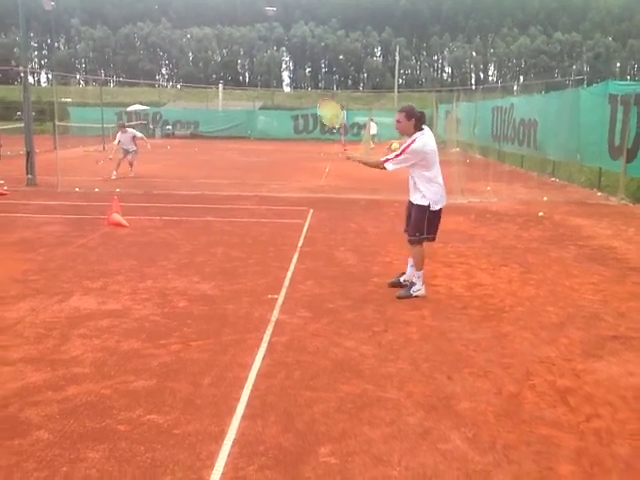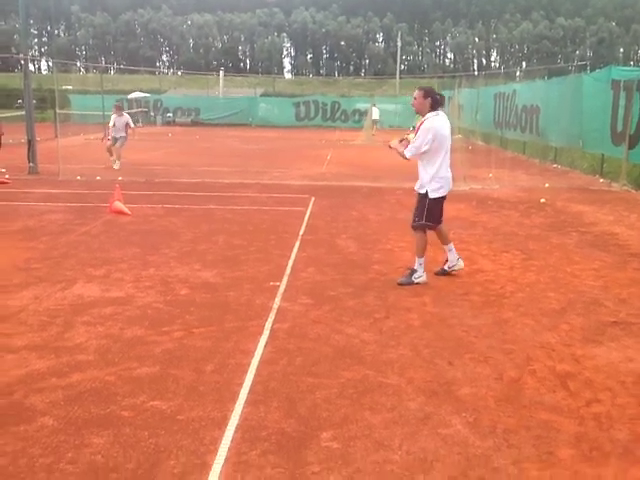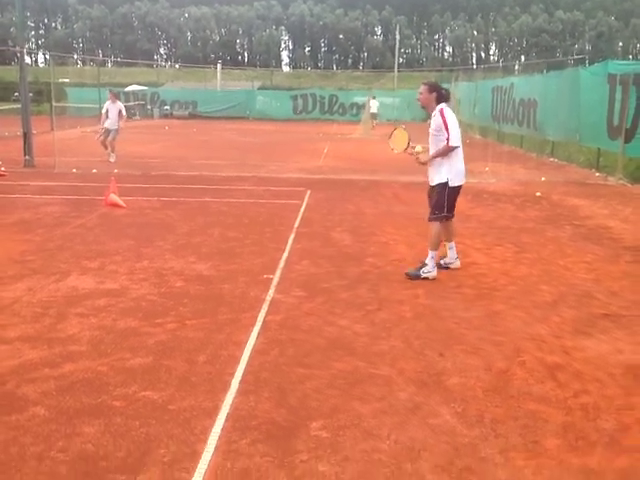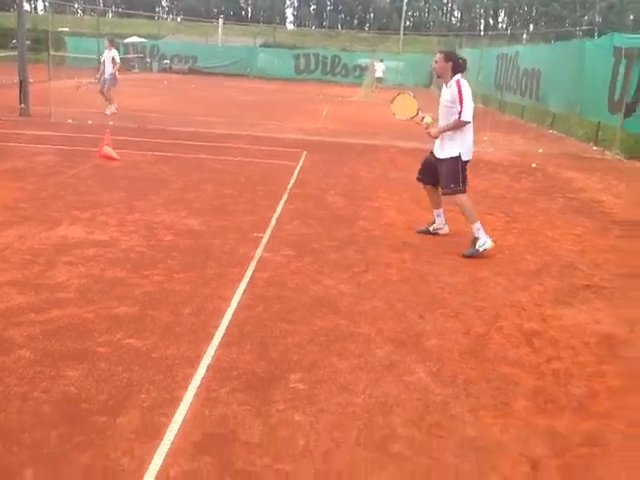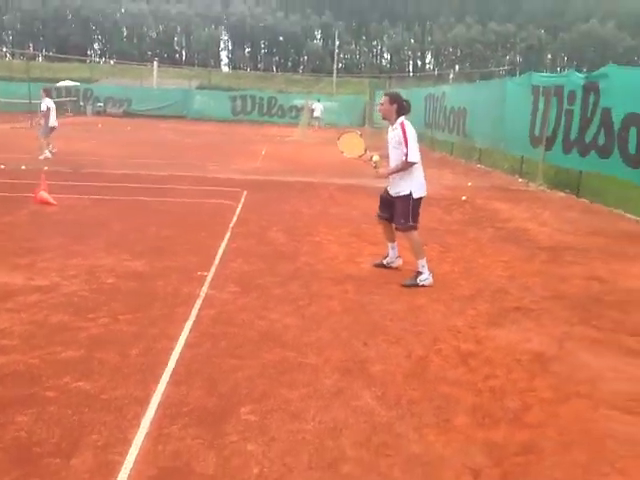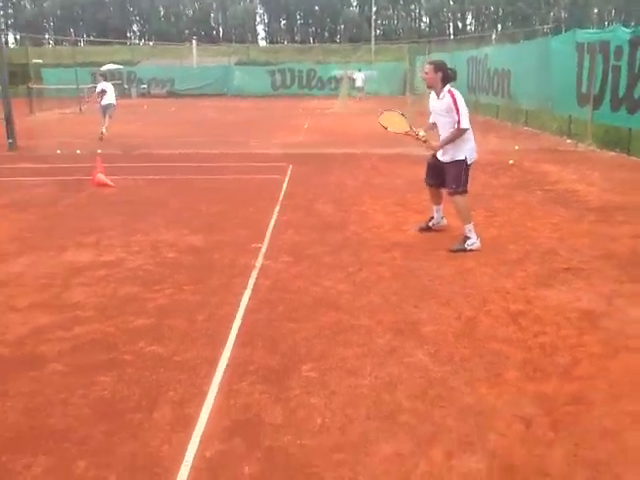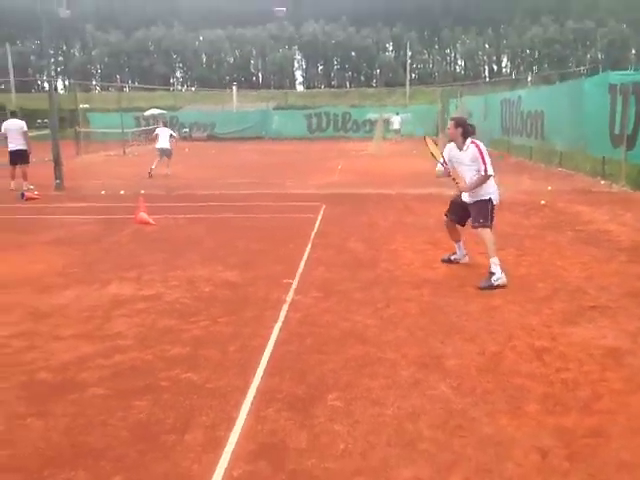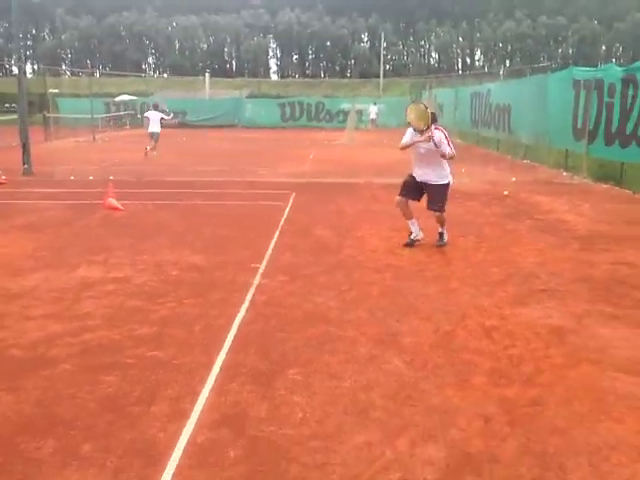
dt=0.3s
person 1, frame 1
left shoulder: (415, 145)
right shoulder: (424, 131)
left elbow: (384, 164)
left wrist: (358, 159)
right wrist: (398, 147)
left hip: (427, 199)
right hip: (419, 196)
left knee: (415, 240)
right knee: (413, 237)
left ankle: (418, 285)
right ankle: (409, 275)
person 1, frame 2
left shoulder: (427, 123)
right shoulder: (440, 118)
left elbow: (408, 154)
left wrist: (396, 145)
right wrist: (408, 142)
left hip: (431, 184)
right hip: (438, 181)
left knee: (419, 226)
right knee: (435, 223)
left ankle: (418, 272)
right ankle: (454, 260)
person 1, frame 3
left shoulder: (442, 113)
right shoulder: (438, 114)
left elbow: (453, 143)
left wrist: (429, 157)
right wrist: (425, 153)
left hip: (447, 176)
right hip: (441, 175)
left knee: (436, 218)
right knee: (444, 217)
left ankle: (429, 266)
right ankle: (451, 257)
person 1, frame 4
left shoulder: (460, 85)
right shoulder: (447, 86)
left elbow: (465, 118)
left wrist: (439, 130)
right wrist: (433, 122)
left hip: (455, 150)
right hip: (443, 147)
left knee: (457, 192)
right knee: (428, 182)
left ankle: (482, 239)
right ankle: (439, 224)
person 1, frame 5
left shoulder: (405, 128)
right shoulder: (392, 127)
left elbow: (411, 160)
left wrist: (388, 171)
right wrist: (379, 156)
left hip: (409, 188)
right hip: (396, 186)
left knee: (408, 228)
right knee: (384, 218)
left ankle: (424, 274)
right ankle: (393, 257)
person 1, frame 6
left shoulder: (452, 96)
right shoulder: (432, 97)
left elbow: (463, 126)
left wrist: (440, 144)
right wrist: (422, 132)
left hip: (460, 152)
right hip: (444, 152)
left knee: (456, 194)
right knee: (432, 184)
left ankle: (472, 239)
right ankle: (438, 220)
person 1, frame 7
left shoulder: (476, 147)
right shoulder: (450, 148)
left elbow: (487, 174)
right elbow: (440, 171)
left wrist: (469, 187)
right wrist: (445, 172)
left hip: (484, 195)
right hip: (466, 195)
left knee: (482, 229)
right knee: (449, 221)
left ankle: (497, 274)
right ankle: (460, 254)
person 1, frame 8
left shoulder: (440, 134)
right shoulder: (412, 131)
left elbow: (452, 154)
right elbow: (402, 146)
left wrist: (446, 155)
right wrist: (419, 139)
left hip: (439, 178)
right hip: (418, 175)
left knee: (437, 212)
right knee: (400, 200)
left ankle: (442, 232)
right ankle: (416, 233)
